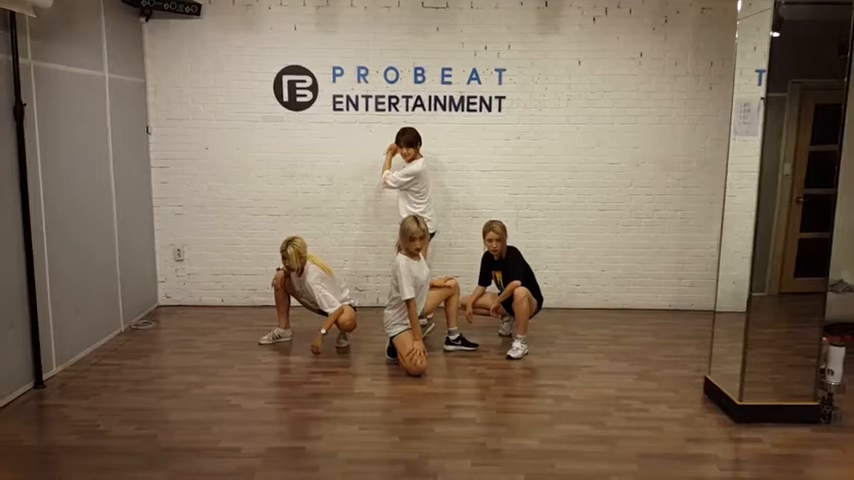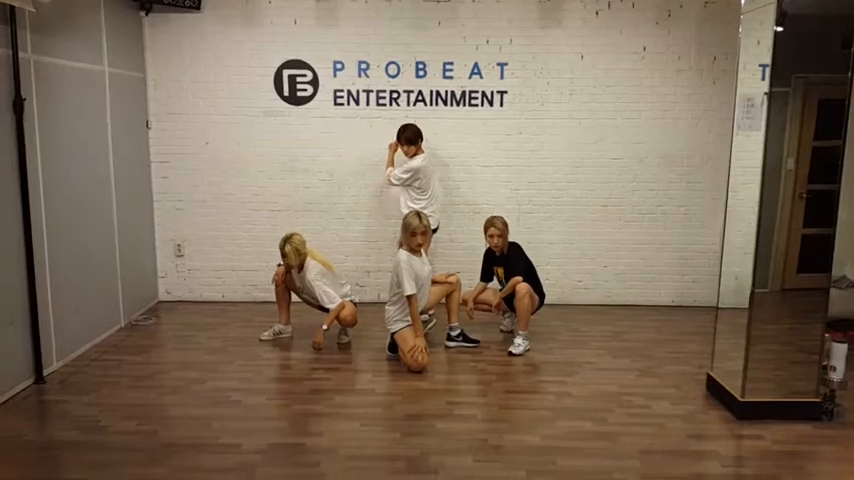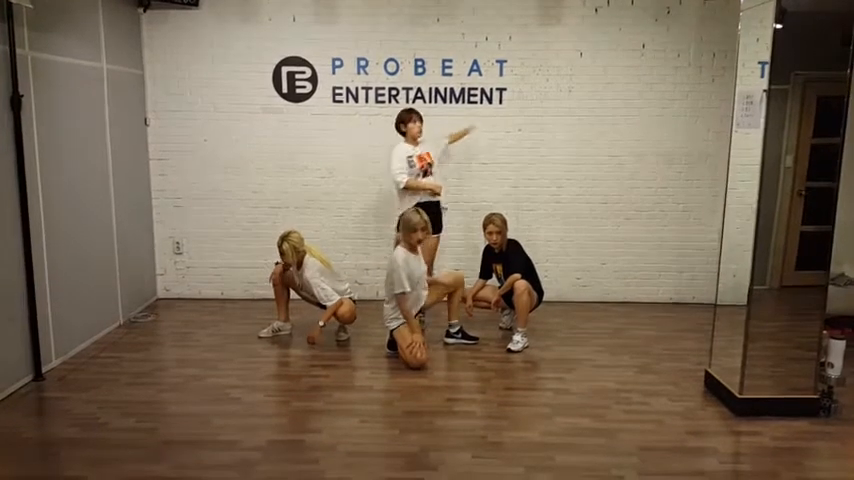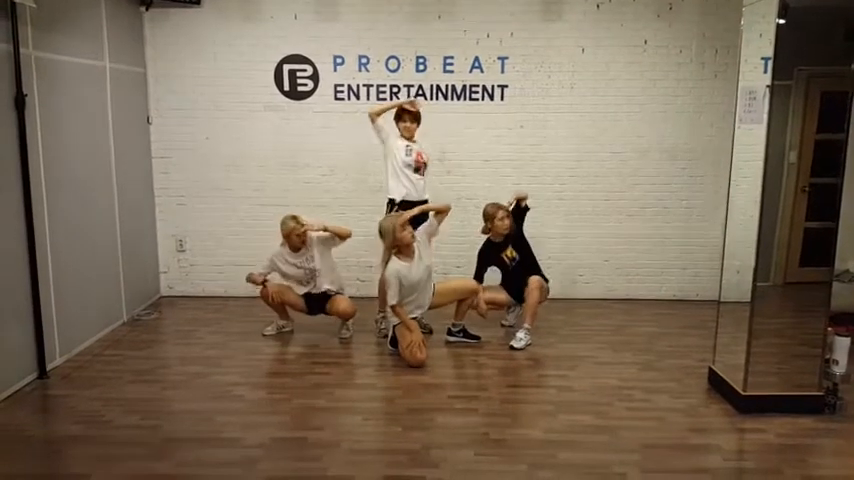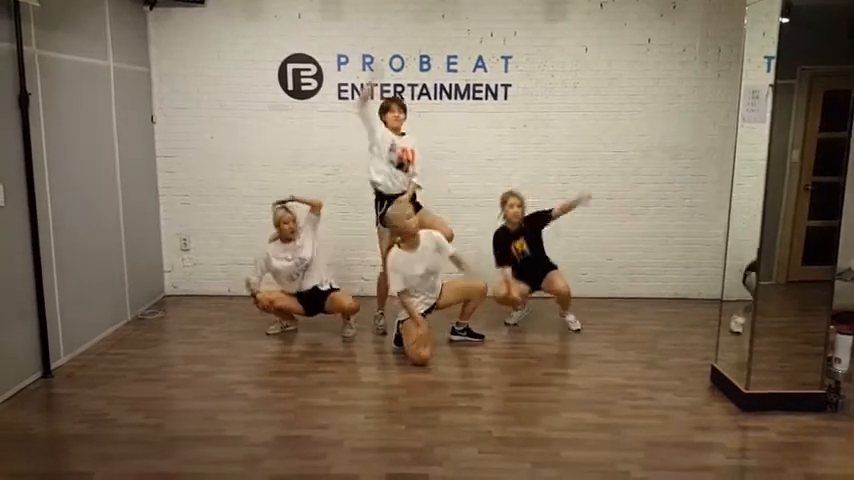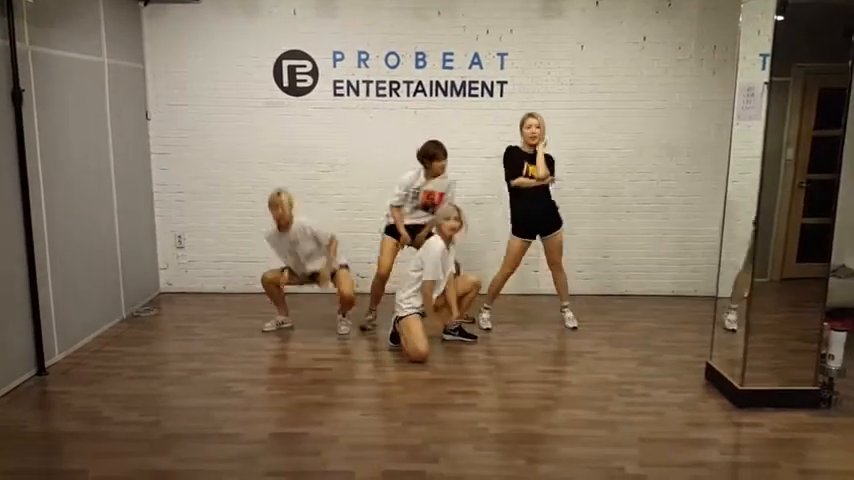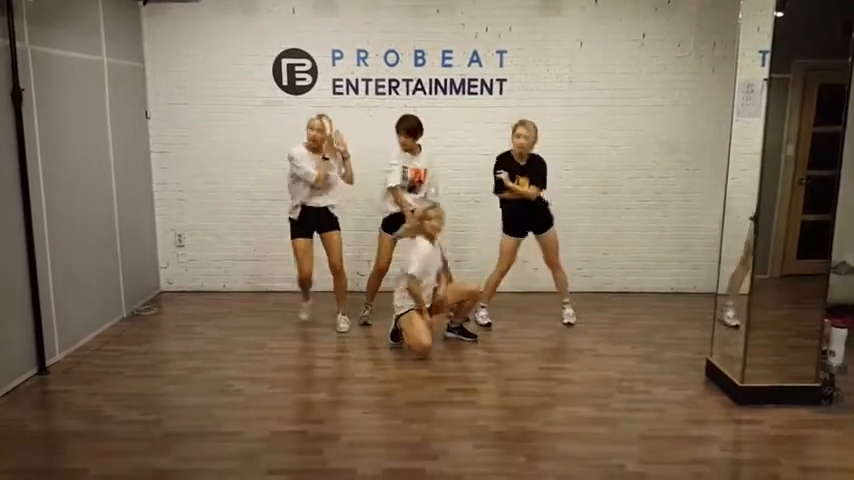
dt=0.7s
person 1, frame 1
left shoulder: (414, 169)
right shoulder: (416, 163)
left elbow: (386, 180)
left wrist: (389, 156)
right wrist: (393, 152)
left ankle: (425, 319)
person 1, frame 2
left shoulder: (414, 165)
right shoulder: (420, 159)
left elbow: (391, 177)
left wrist: (391, 152)
right wrist: (395, 150)
left ankle: (426, 313)
person 1, frame 3
left shoulder: (429, 146)
right shoulder: (399, 151)
left elbow: (447, 140)
right elbow: (401, 181)
left wrist: (464, 132)
right wrist: (430, 185)
left hip: (432, 207)
right hip: (412, 209)
left knee: (428, 264)
person 1, frame 4
left shoulder: (421, 148)
right shoulder: (391, 141)
right elbow: (372, 114)
right wrist: (400, 104)
left hip: (421, 206)
right hip: (399, 205)
left ankle: (417, 314)
right ankle: (381, 316)
person 1, frame 5
left shoulder: (410, 141)
right shoulder: (378, 132)
left elbow: (413, 174)
right elbow: (363, 102)
left wrist: (409, 192)
right wrist: (369, 87)
left hip: (407, 199)
right hip: (386, 200)
left knee: (446, 234)
right knee: (389, 266)
right ankle: (379, 313)
person 1, frame 6
left shoulder: (448, 183)
right shoulder: (411, 178)
right elbow: (395, 205)
left wrist: (424, 233)
right wrist: (403, 233)
left hip: (423, 228)
right hip: (398, 225)
right knee: (383, 272)
right ankle: (371, 313)
person 1, frame 7
left shoulder: (427, 160)
right shoulder: (395, 156)
left elbow: (431, 193)
right elbow: (394, 188)
right wrist: (411, 213)
right hip: (394, 214)
right knee: (381, 266)
right ankle: (367, 307)
person 2, frame 1
left shoulder: (418, 254)
right shoulder: (402, 264)
right elbow: (410, 304)
left wrist: (433, 283)
right wrist: (418, 339)
left hip: (417, 307)
right hip: (399, 320)
left knee: (452, 285)
right knee: (418, 367)
left ankle: (453, 338)
right ankle: (397, 346)
person 2, frame 2
left shoulder: (419, 250)
right shoulder: (403, 259)
right elbow: (411, 300)
left wrist: (435, 279)
right wrist: (419, 336)
left hip: (419, 303)
right hip: (400, 316)
left knee: (454, 281)
right knee: (419, 364)
left ankle: (454, 333)
right ankle: (398, 341)
person 2, frame 3
left shoulder: (416, 247)
right shoulder: (399, 258)
right elbow: (401, 300)
left wrist: (437, 281)
right wrist: (415, 332)
left hip: (418, 301)
right hip: (399, 315)
left knee: (457, 279)
right knee: (418, 360)
left ankle: (453, 331)
right ankle: (398, 339)
person 2, frame 4
left shoulder: (421, 237)
right shoulder: (393, 269)
left elbow: (446, 209)
right elbow: (395, 306)
left wrist: (419, 209)
right wrist: (414, 331)
left hip: (427, 295)
right hip: (406, 312)
left knee: (473, 287)
right knee: (417, 359)
left ankle: (456, 330)
right ankle: (399, 335)
person 2, frame 5
left shoulder: (433, 237)
right shoulder: (395, 258)
left elbow: (453, 256)
right elbow: (403, 297)
left wrist: (465, 267)
right wrist: (420, 324)
left hip: (435, 293)
right hip: (412, 306)
left knee: (480, 287)
right knee: (421, 357)
left ankle: (459, 329)
right ankle: (404, 330)
person 2, frame 6
left shoulder: (450, 244)
right shoulder: (435, 246)
left elbow: (449, 280)
right elbow: (427, 285)
left wrist: (454, 310)
right wrist: (431, 316)
left hip: (431, 298)
right hip: (410, 303)
left knee: (473, 282)
right knee: (419, 354)
left ankle: (452, 328)
right ankle: (400, 327)
person 2, frame 7
left shoulder: (434, 242)
right shoulder: (421, 247)
right elbow: (411, 284)
left wrist: (442, 286)
right wrist: (423, 311)
left hip: (428, 298)
right hip: (408, 304)
left knee: (472, 290)
right knee: (423, 347)
left ankle: (454, 327)
right ankle: (401, 325)
person 3, frame 1
left shoulder: (512, 254)
right shoulder: (487, 257)
left elbow: (516, 283)
right elbow: (482, 285)
left wrist: (497, 301)
right wrist: (470, 304)
left hip: (530, 301)
right hip: (507, 300)
left knee: (520, 292)
right knee: (465, 302)
left ankle: (521, 343)
right ankle: (507, 318)
person 3, frame 2
left shoulder: (514, 250)
right shoulder: (489, 253)
left elbow: (518, 279)
right elbow: (484, 281)
left wrist: (499, 297)
right wrist: (471, 299)
left hip: (532, 298)
right hip: (508, 296)
left knee: (522, 288)
right knee: (466, 297)
left ankle: (522, 339)
right ankle: (509, 314)
person 3, frame 3
left shoulder: (513, 247)
right shoulder: (488, 250)
left elbow: (516, 276)
right elbow: (483, 278)
left wrist: (498, 294)
right wrist: (470, 296)
left hip: (530, 294)
right hip: (507, 293)
left knee: (520, 285)
right knee: (466, 294)
left ankle: (521, 336)
right ankle: (508, 311)
person 3, frame 4
left shoulder: (515, 227)
right shoulder: (486, 250)
left elbow: (523, 197)
right elbow: (478, 279)
left wrist: (513, 201)
left hip: (536, 288)
right hip: (510, 289)
left knee: (534, 281)
left ankle: (525, 332)
right ankle: (513, 307)
person 3, frame 5
left shoulder: (533, 221)
right shoulder: (500, 236)
left elbow: (556, 212)
right elbow: (504, 265)
left wrist: (577, 201)
right wrist: (512, 287)
left hip: (545, 270)
right hip: (521, 276)
left knee: (562, 289)
right knee: (499, 294)
left ankle: (566, 314)
right ankle: (520, 307)
person 3, frame 6
left shoulder: (547, 159)
right shoulder: (512, 153)
left elbow: (542, 175)
right elbow: (515, 181)
left wrist: (540, 150)
right wrist: (542, 181)
left hip: (549, 218)
right hip: (522, 221)
left knee: (556, 266)
right knee: (507, 270)
left ankle: (566, 310)
right ankle: (485, 310)
person 3, frame 7
left shoulder: (538, 163)
right shoulder: (503, 161)
left elbow: (534, 194)
right elbow: (501, 193)
left wrist: (510, 185)
right wrist: (526, 192)
left hip: (540, 218)
right hip: (513, 221)
left knee: (554, 264)
right knee: (502, 268)
left ankle: (566, 306)
right ankle: (481, 308)
person 4, frame 1
left shoulder: (312, 279)
right shoulder: (297, 264)
left elbow: (337, 309)
right elbow: (287, 269)
left wrist: (320, 335)
right wrist: (281, 271)
left hip: (341, 304)
right hip: (318, 301)
left knee: (346, 322)
right knee: (280, 282)
left ankle: (344, 333)
right ankle: (284, 330)
person 4, frame 2
left shoulder: (312, 275)
right shoulder: (298, 259)
left elbow: (338, 304)
right elbow: (288, 264)
left wrist: (321, 330)
right wrist: (282, 267)
left hip: (341, 300)
right hip: (319, 297)
left knee: (347, 318)
right knee: (281, 278)
left ankle: (344, 328)
right ankle: (284, 325)
person 4, frame 3
left shoulder: (310, 272)
right shoulder: (299, 256)
left elbow: (335, 302)
right elbow: (287, 263)
left wrist: (319, 327)
right wrist: (280, 265)
left hip: (340, 298)
right hip: (318, 294)
left knee: (345, 315)
right knee: (280, 276)
left ankle: (343, 326)
right ankle: (283, 323)
person 4, frame 4
left shoulder: (317, 240)
right shoulder: (279, 256)
left elbow: (347, 234)
right elbow: (251, 277)
left wrist: (322, 228)
right wrist: (265, 282)
left hip: (329, 296)
right hip: (304, 298)
left knee: (347, 310)
right knee: (267, 292)
left ankle: (345, 322)
right ankle: (284, 321)
person 4, frame 5
left shoulder: (307, 231)
right shoulder: (270, 252)
left elbow: (318, 204)
right elbow: (251, 281)
left wrist: (293, 199)
right wrist: (256, 294)
left hip: (324, 292)
right hip: (299, 299)
left knee: (351, 307)
right knee: (262, 302)
left ankle: (347, 319)
right ankle: (288, 320)
person 4, frame 6
left shoulder: (305, 225)
right shoulder: (272, 236)
left elbow: (333, 240)
right elbow: (288, 259)
left wrist: (328, 269)
right wrist: (286, 272)
left hip: (331, 265)
right hip: (304, 272)
left knee: (347, 295)
right knee: (267, 278)
left ankle: (342, 316)
right ankle: (283, 317)
person 4, frame 7
left shoulder: (332, 153)
right shoulder: (296, 154)
left elbow: (349, 180)
right elbow: (318, 182)
left wrist: (344, 154)
right wrist: (326, 155)
left hip: (326, 212)
right hip: (302, 213)
left knee: (337, 266)
right knee: (305, 273)
left ankle: (341, 314)
right ankle: (306, 299)
